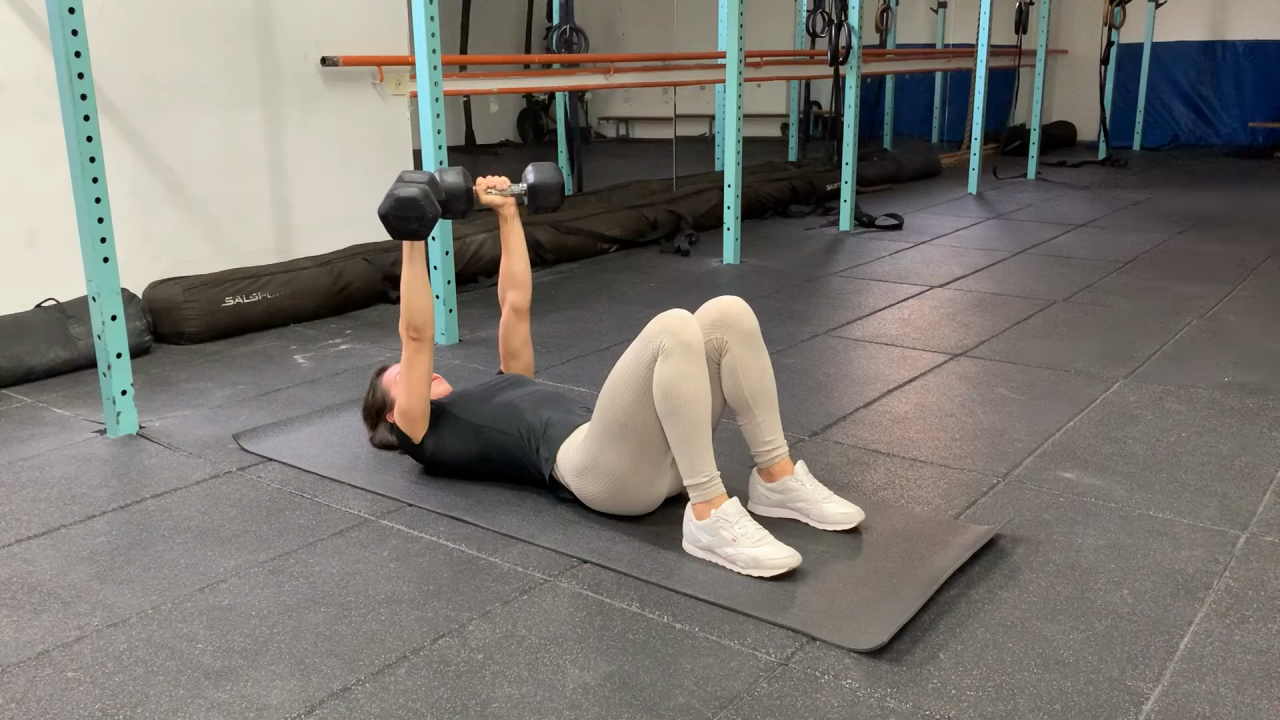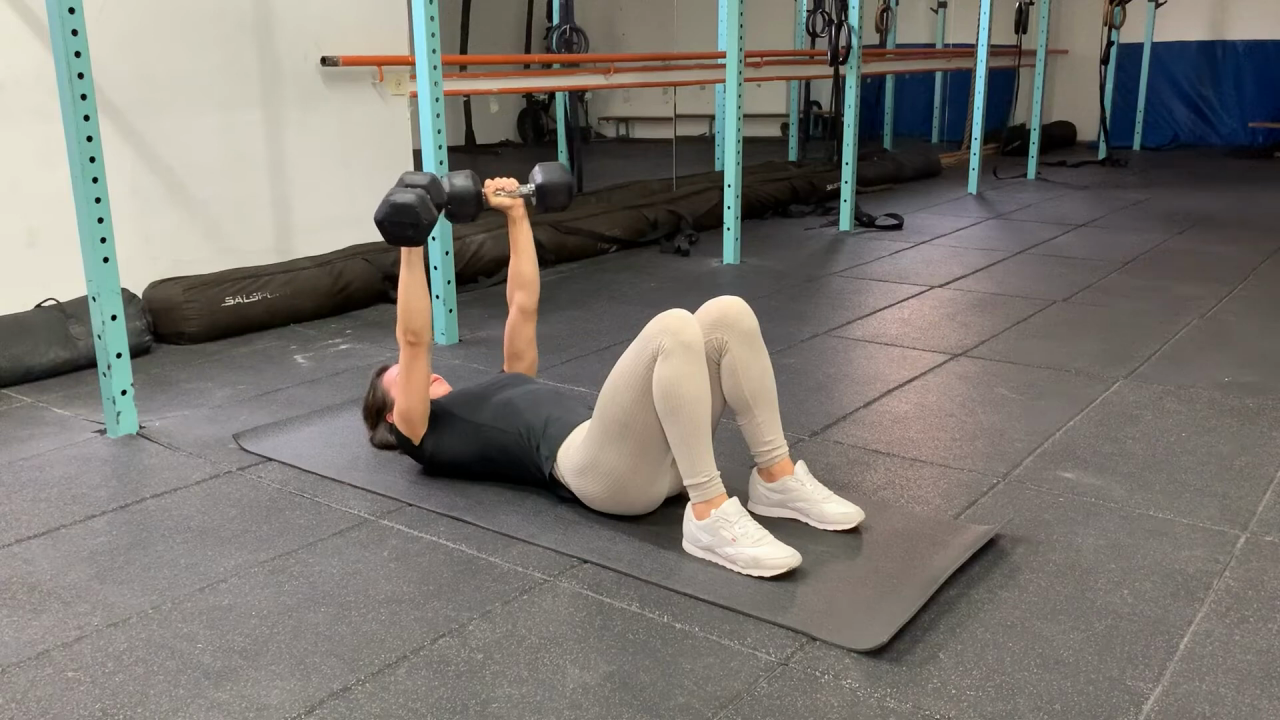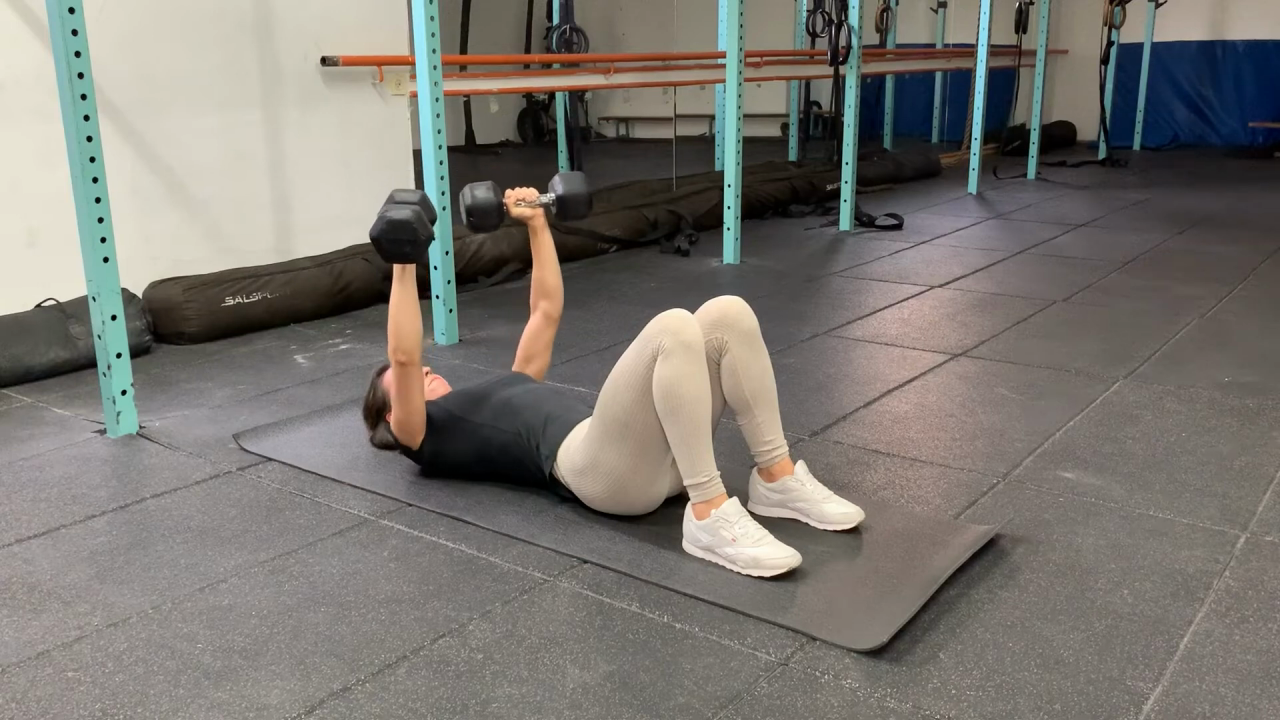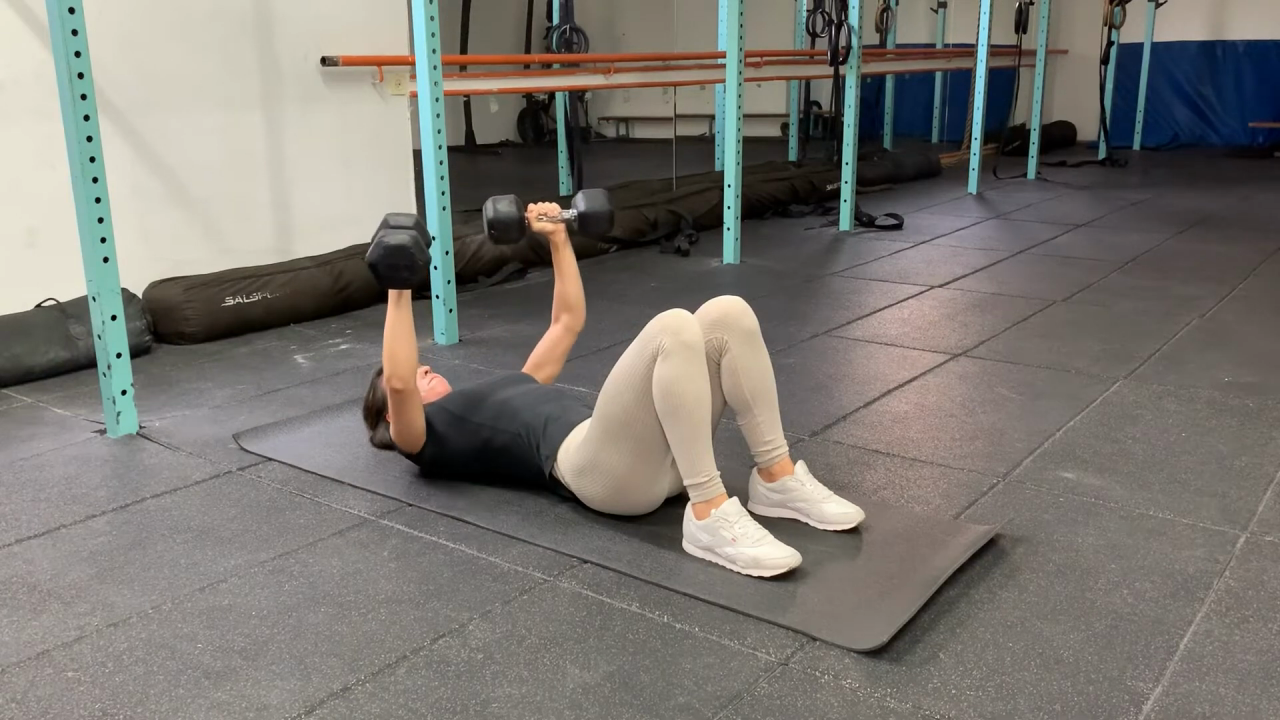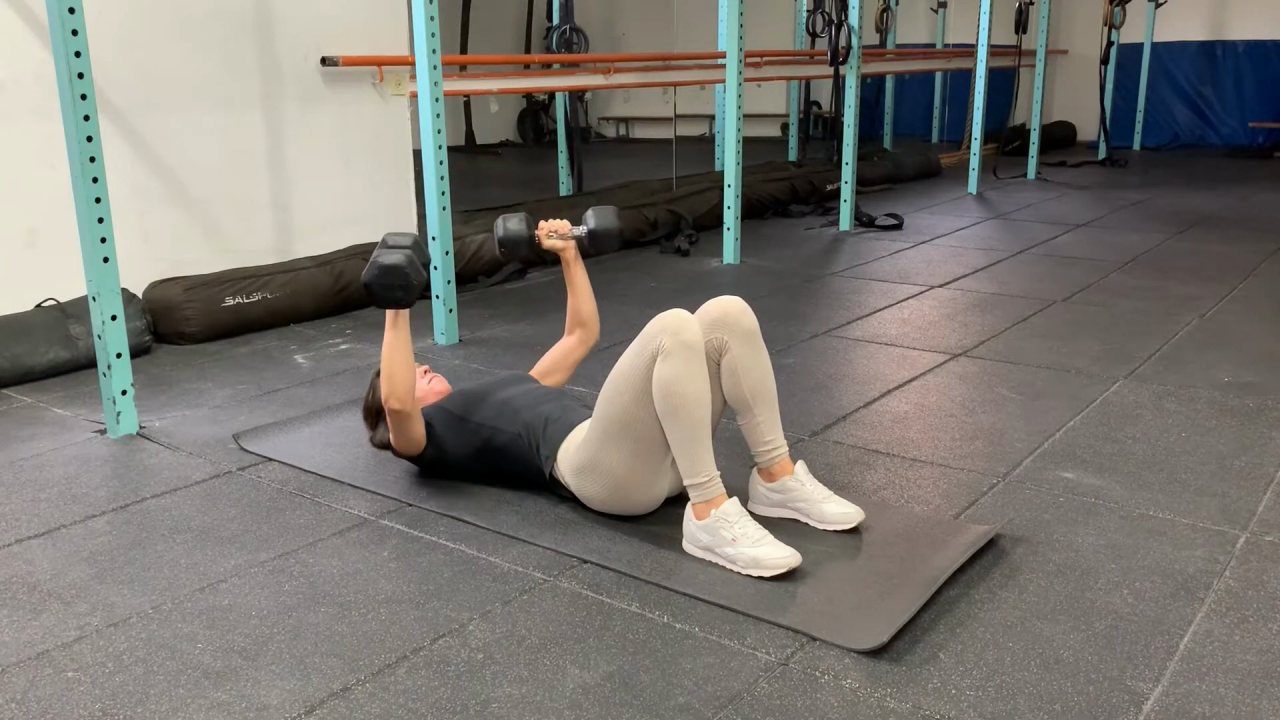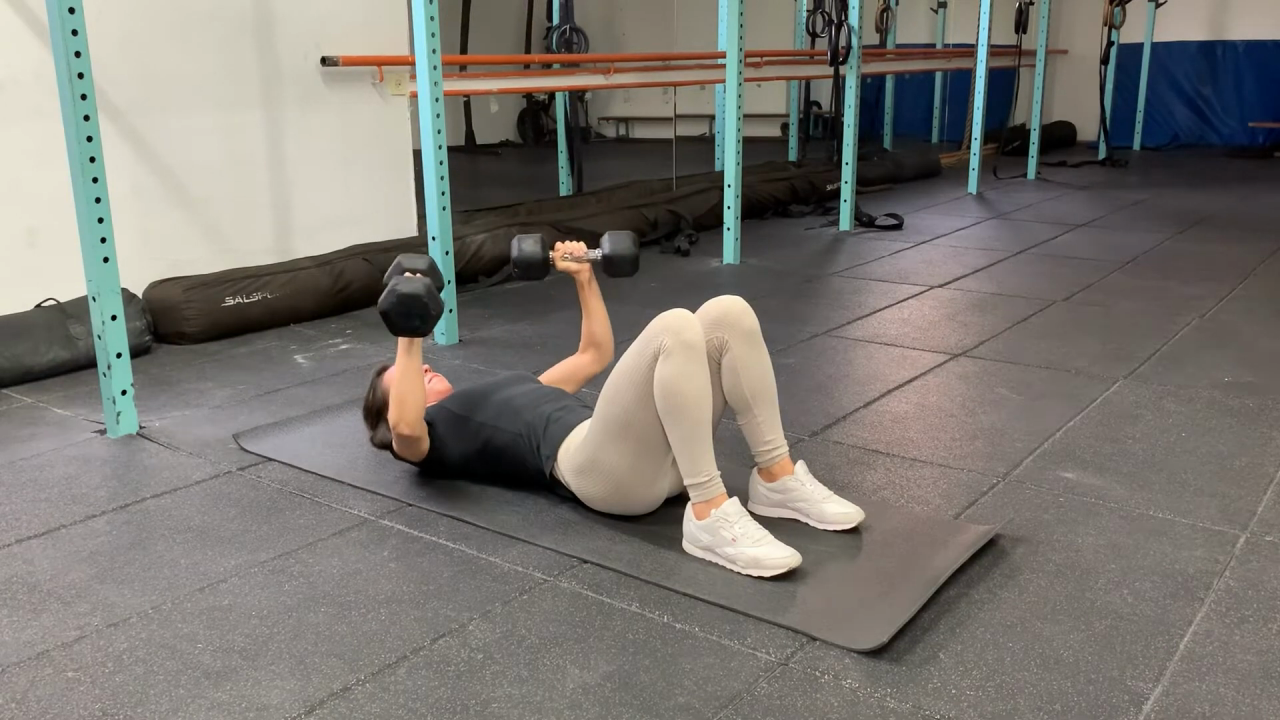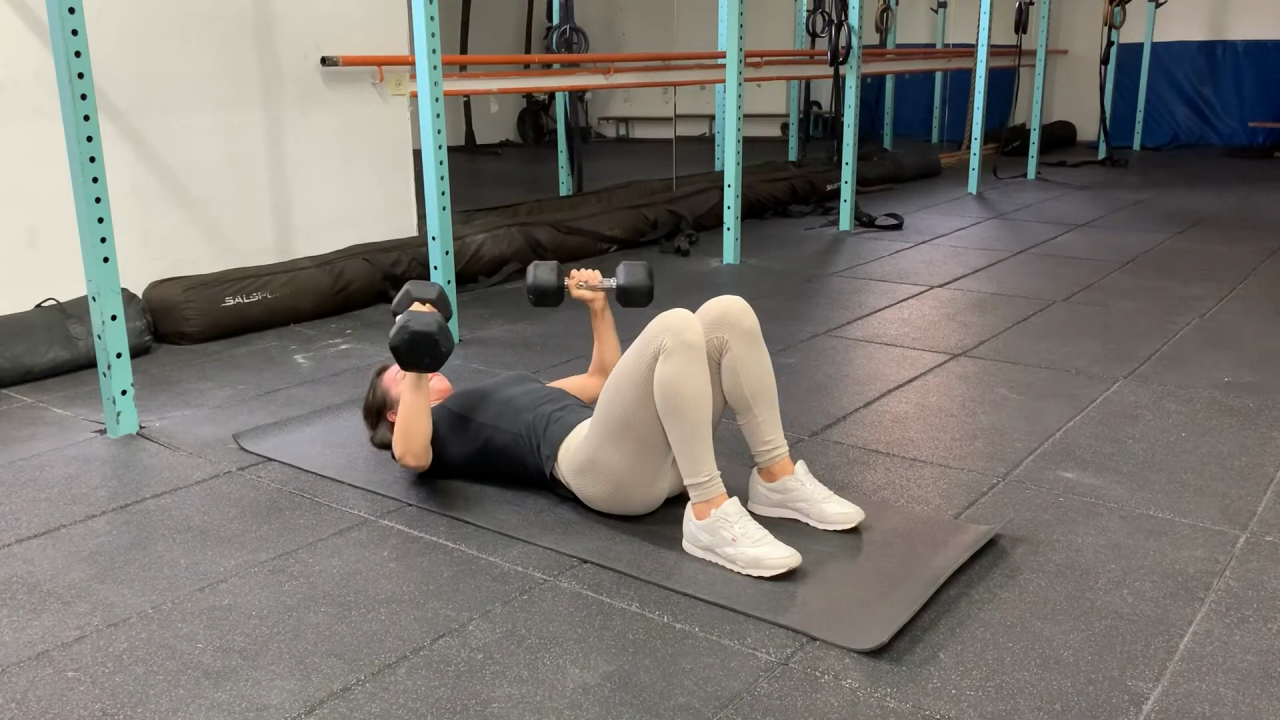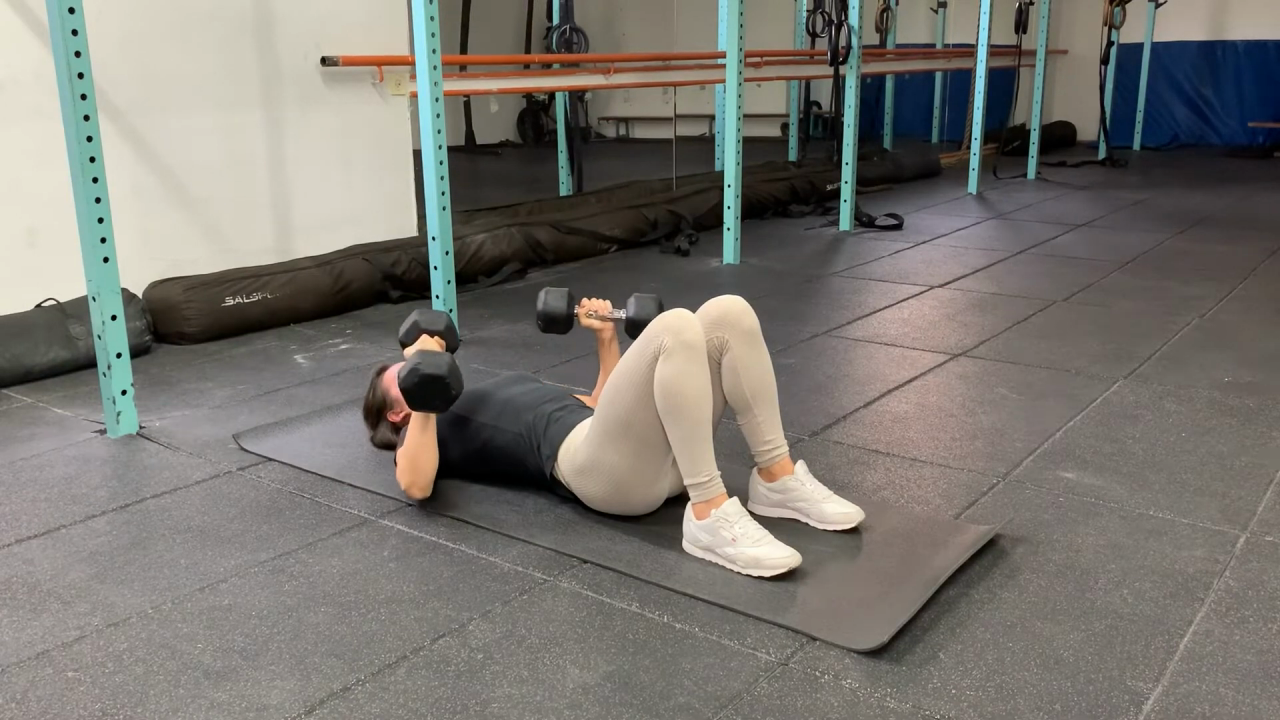
dt=0.5s
person 1, frame 1
left shoulder: (499, 390)
right shoulder: (428, 435)
left elbow: (516, 305)
right elbow: (417, 337)
left wrist: (507, 213)
right wrist: (413, 241)
left hip: (653, 453)
right hip: (600, 469)
left knee: (728, 314)
right knee: (674, 328)
left ankle: (777, 478)
right ankle: (710, 515)
person 1, frame 2
left shoulder: (499, 390)
right shoulder: (427, 434)
left elbow: (523, 305)
right elbow: (413, 341)
left wrist: (516, 215)
right wrist: (412, 247)
left hip: (654, 454)
right hip: (599, 468)
left knee: (727, 315)
right knee: (673, 329)
left ankle: (778, 479)
right ankle: (710, 516)
person 1, frame 3
left shoulder: (502, 389)
right shoulder: (425, 435)
left elbow: (546, 311)
right elbow: (404, 357)
left wrist: (536, 223)
right wrist: (404, 266)
left hip: (654, 453)
right hip: (596, 465)
left knee: (727, 313)
right knee: (674, 326)
left ankle: (778, 479)
right ankle: (710, 515)
person 1, frame 4
left shoulder: (507, 387)
right shoulder: (425, 438)
left elbow: (568, 322)
right elbow: (399, 383)
left wrist: (558, 238)
right wrist: (399, 288)
left hip: (655, 455)
right hip: (599, 468)
left knee: (727, 314)
right knee: (673, 329)
left ankle: (777, 479)
right ankle: (710, 515)
person 1, frame 5
left shoulder: (510, 387)
right shoulder: (425, 437)
left elbow: (582, 334)
right elbow: (396, 402)
left wrist: (569, 255)
right wrist: (397, 310)
left hip: (654, 452)
right hip: (596, 465)
left knee: (727, 314)
right knee: (673, 327)
left ankle: (777, 480)
right ankle: (710, 515)
person 1, frame 6
left shoulder: (503, 389)
right shoulder: (430, 435)
left elbow: (596, 355)
right elbow: (405, 427)
left wrist: (584, 279)
right wrist: (409, 333)
left hip: (655, 455)
right hip: (597, 467)
left knee: (728, 314)
right knee: (674, 328)
left ankle: (778, 480)
right ankle: (711, 516)
person 1, frame 7
left shoulder: (493, 395)
right shoulder: (431, 429)
left elbow: (602, 379)
right elbow: (411, 455)
left wrist: (597, 307)
left hip: (653, 450)
right hip: (595, 463)
left knee: (728, 312)
right knee: (674, 327)
left ankle: (778, 480)
right ankle: (710, 516)
person 1, frame 8
left shoulder: (497, 390)
right shoulder: (425, 429)
right elbow: (416, 485)
left wrist: (606, 338)
left hip: (654, 453)
right hip: (597, 467)
left knee: (728, 313)
right knee: (674, 327)
left ankle: (777, 481)
right ankle: (710, 516)
